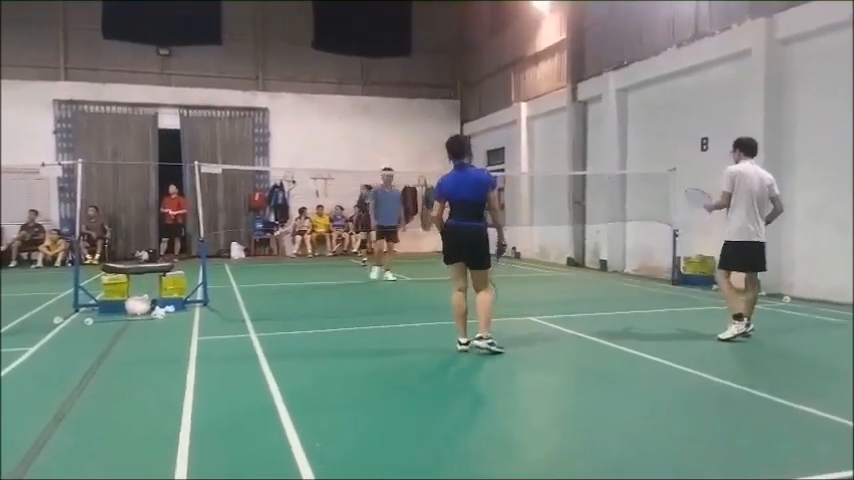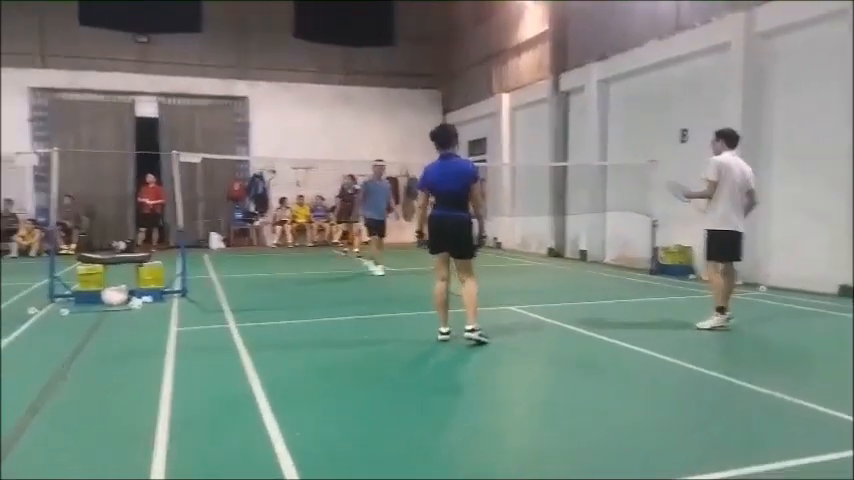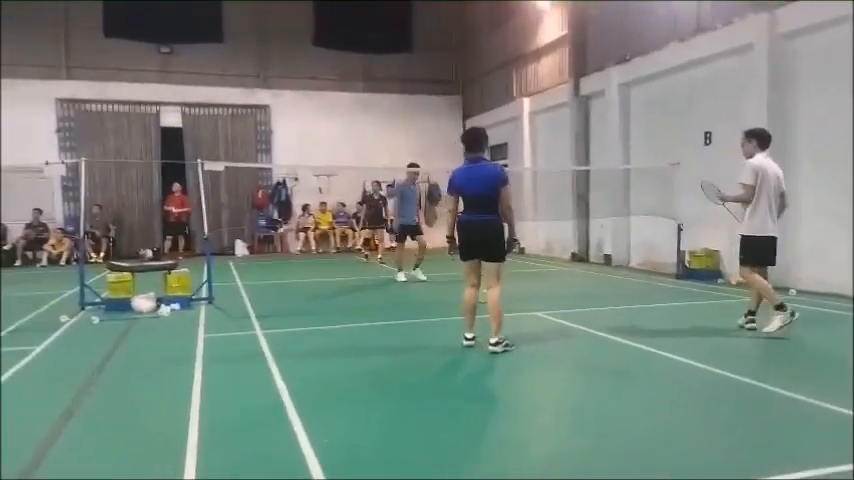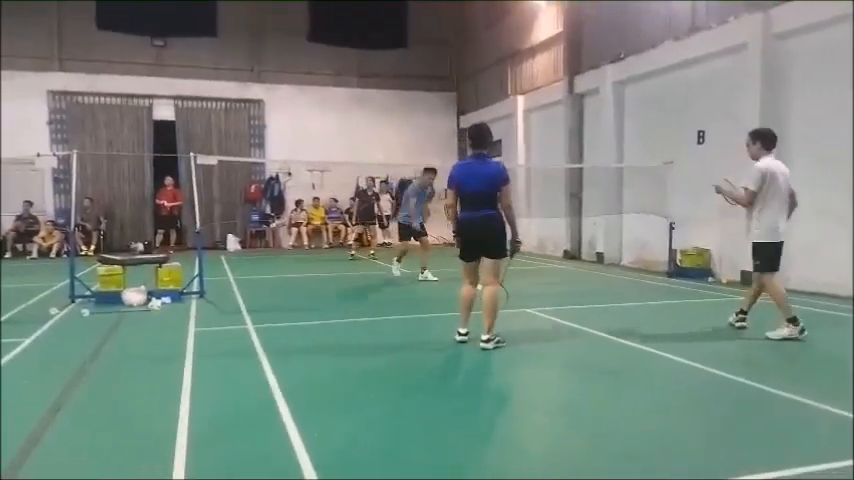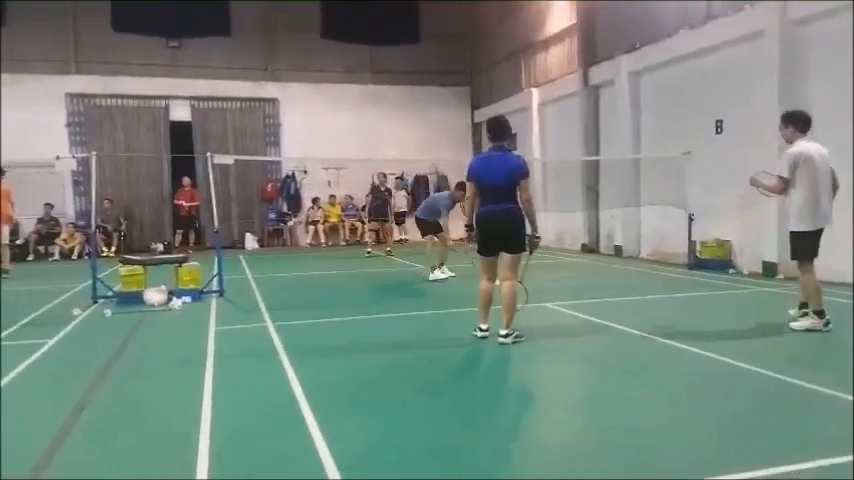
dt=0.3s
person 1, frame 1
left shoulder: (445, 182)
right shoulder: (484, 177)
left elbow: (437, 216)
right elbow: (494, 210)
right wrist: (501, 237)
left hip: (453, 234)
right hip: (476, 234)
left knee: (459, 289)
right knee: (483, 289)
left ankle: (462, 339)
right ankle: (483, 335)
person 1, frame 2
left shoulder: (429, 171)
right shoulder: (468, 167)
left elbow: (422, 206)
right elbow: (476, 203)
left wrist: (419, 230)
right wrist: (481, 230)
left hip: (437, 225)
right hip: (461, 225)
left knee: (442, 278)
right knee: (468, 278)
left ankle: (443, 328)
right ankle: (472, 326)
person 1, frame 3
left shoulder: (457, 174)
right shoulder: (497, 171)
left elbow: (452, 210)
right elbow: (506, 207)
left wrist: (450, 237)
right wrist: (512, 234)
left hip: (467, 229)
right hip: (491, 229)
left knee: (471, 284)
right knee: (493, 285)
left ankle: (468, 334)
right ankle: (496, 339)
person 1, frame 4
left shoulder: (457, 169)
right shoulder: (498, 169)
left elbow: (450, 205)
right elbow: (506, 205)
left wrist: (456, 231)
right wrist: (515, 235)
left hip: (467, 227)
right hip: (492, 227)
left knee: (469, 281)
right knee: (491, 282)
left ankle: (462, 329)
right ankle: (488, 336)
person 1, frame 5
left shoulder: (476, 163)
right shoulder: (517, 163)
left elbow: (471, 198)
right elbow: (525, 199)
left wrist: (469, 225)
right wrist: (534, 230)
left hip: (486, 221)
right hip: (510, 220)
left knee: (487, 277)
right knee: (509, 278)
left ankle: (483, 325)
right ankle: (506, 331)
person 2, frame 1
left shoulder: (733, 171)
right shoulder: (766, 176)
left elbow: (725, 202)
right elbow: (778, 207)
left wrist: (712, 206)
left hip: (737, 235)
right hip: (757, 236)
left knee: (723, 276)
right knee: (752, 279)
left ankle: (739, 320)
right ankle: (746, 322)
person 2, frame 2
left shoulder: (717, 161)
right shoulder: (745, 167)
left elbow: (710, 192)
right elbow: (752, 201)
left wrist: (691, 195)
left hip: (719, 224)
right hip: (736, 226)
left knee: (712, 268)
right knee: (728, 268)
left ankle: (721, 314)
right ankle: (723, 312)
person 2, frame 3
left shoulder: (752, 164)
right shoulder: (775, 168)
left elbow: (748, 196)
right elbow: (783, 202)
left wrist: (727, 198)
left hip: (754, 228)
right hip: (770, 229)
left knee: (747, 272)
right knee: (759, 273)
left ankle: (782, 310)
right ankle: (751, 315)
person 2, frame 4
left shoulder: (760, 167)
right shoulder: (782, 168)
left elbow: (746, 201)
right elbow: (793, 202)
left wrist: (725, 191)
left hip: (764, 233)
right hip: (775, 232)
left knee: (767, 278)
right knee: (760, 276)
left ankle: (793, 324)
right ankle: (741, 315)
person 2, frame 5
left shoulder: (793, 152)
right shoulder: (821, 150)
left elbow: (781, 188)
right elbow: (835, 184)
left wrist: (759, 183)
left hip: (802, 220)
right hip: (818, 217)
left knee: (805, 266)
right knee: (806, 265)
left ankle: (819, 317)
right ankle: (804, 307)
